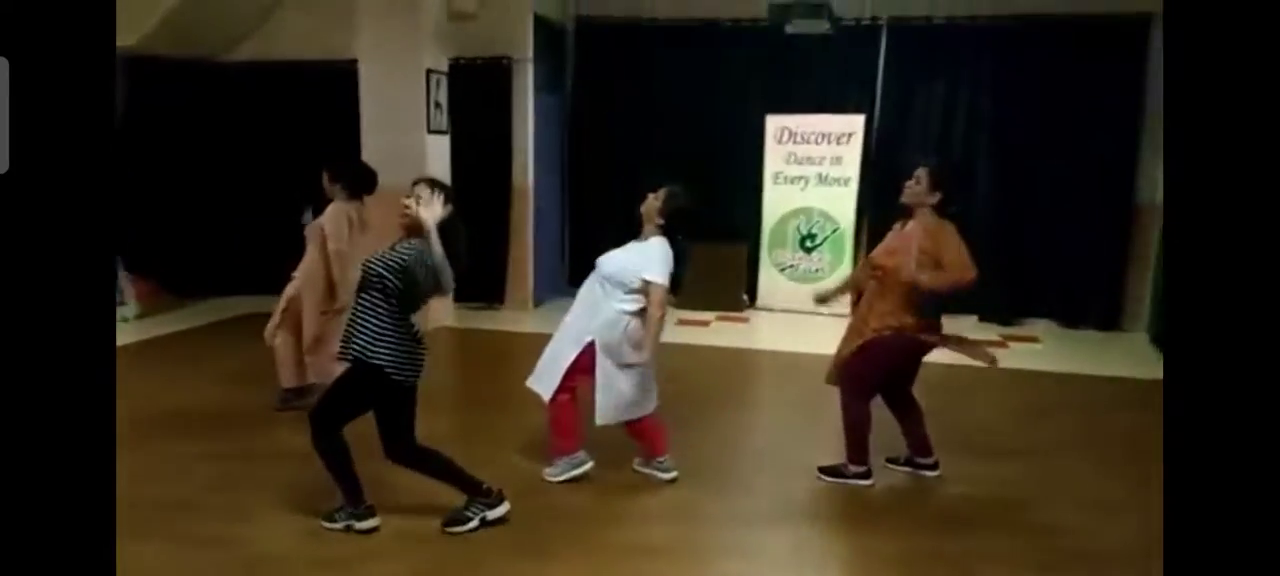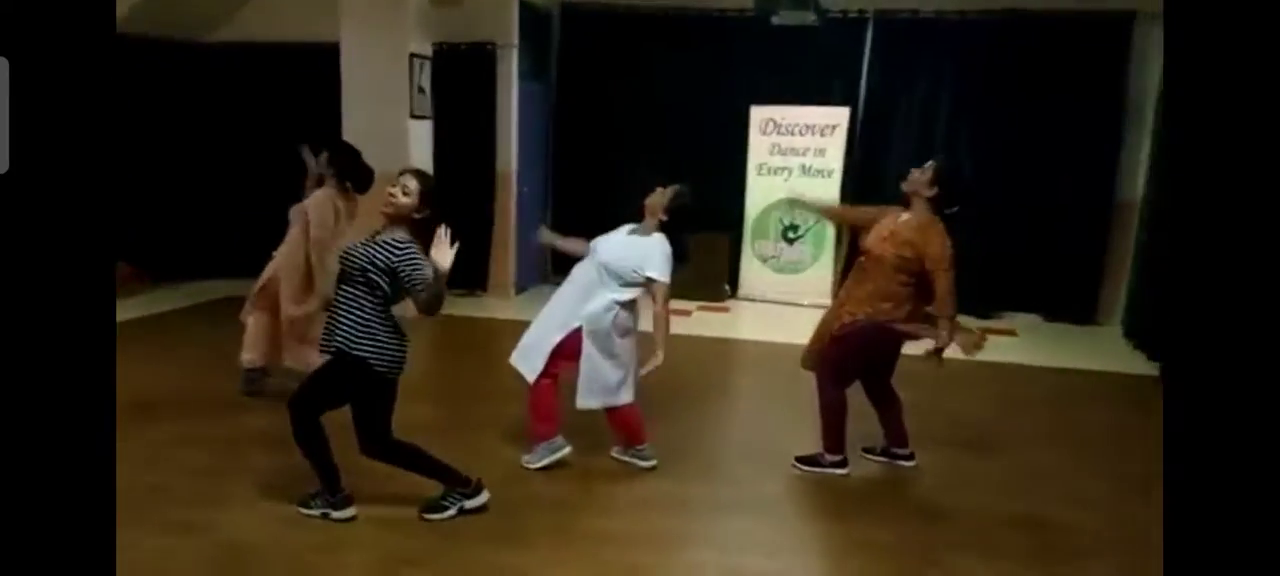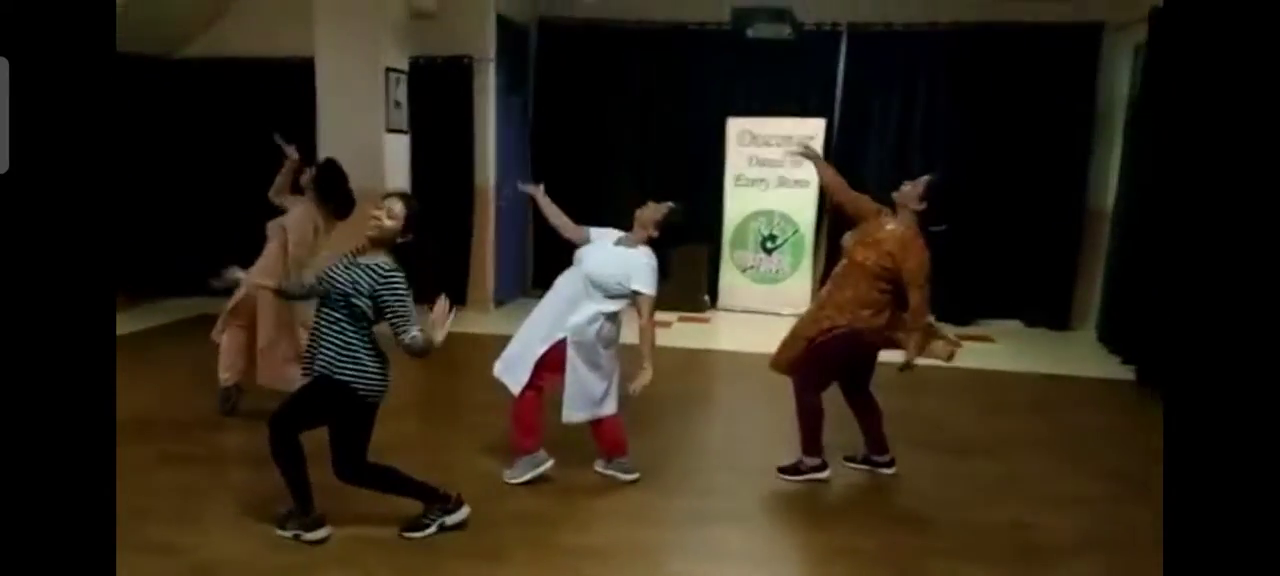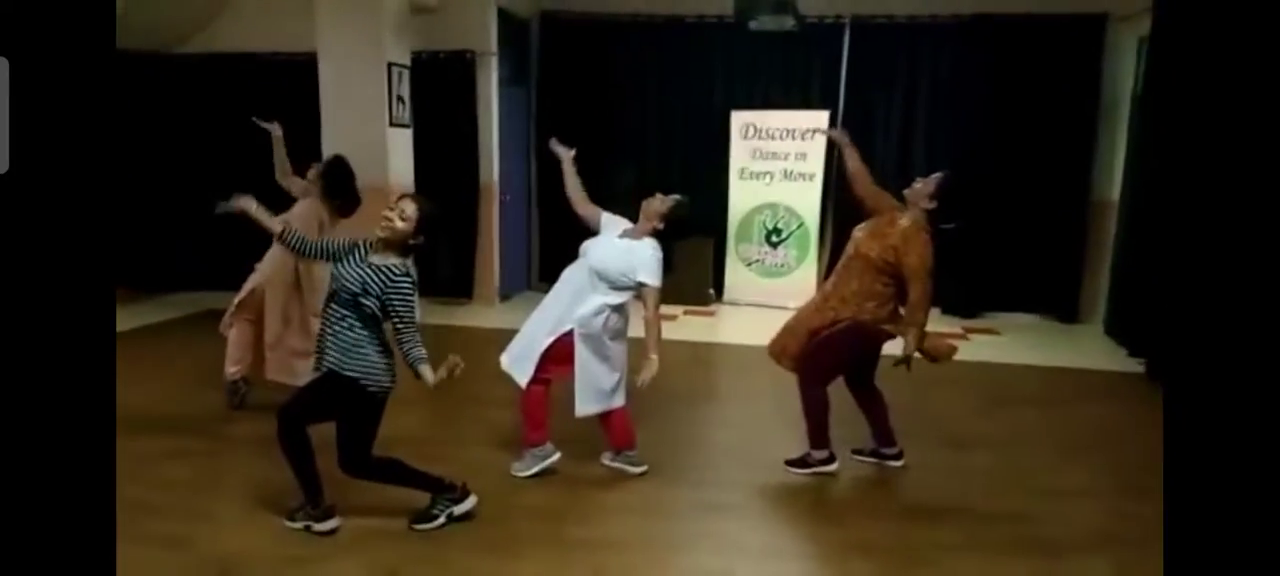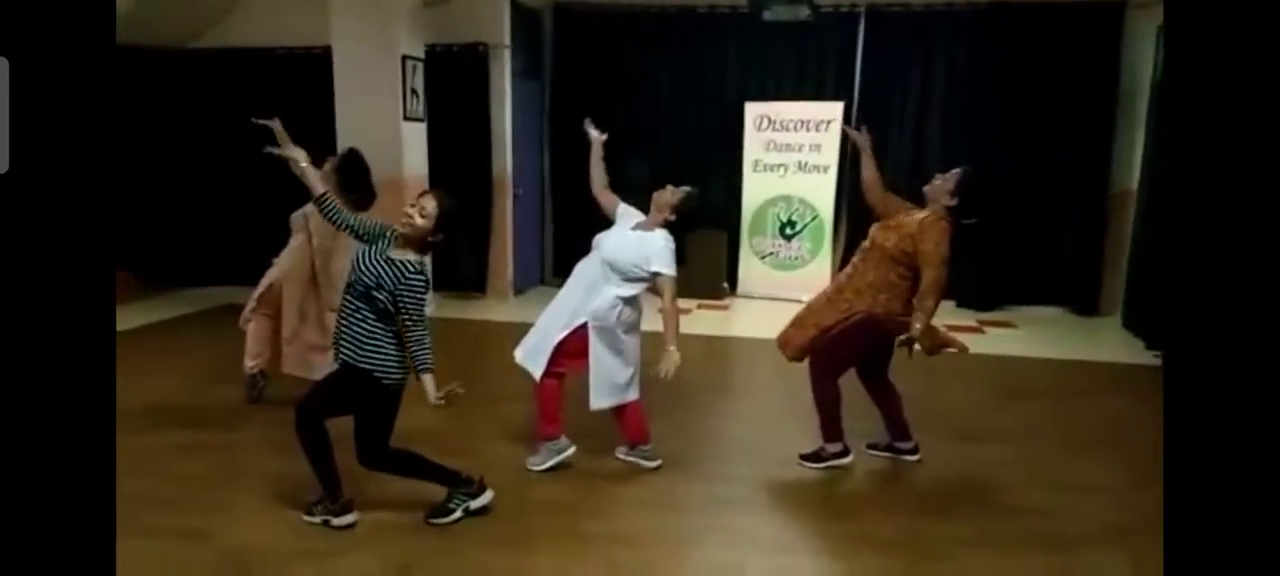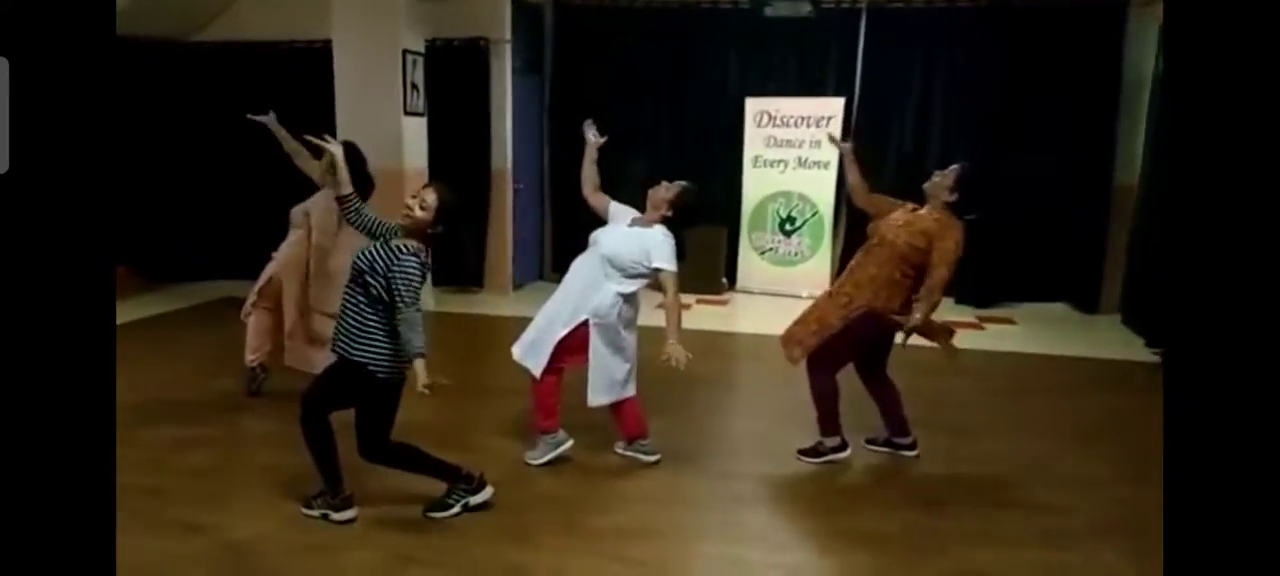
dt=0.2s
person 1, frame 1
left shoulder: (420, 253)
right shoulder: (405, 248)
left elbow: (440, 285)
left wrist: (430, 233)
left hip: (383, 361)
right hip: (386, 360)
left knee: (323, 421)
right knee: (401, 447)
left ankle: (357, 507)
right ankle: (484, 497)
person 1, frame 2
left shoulder: (404, 250)
right shoulder: (376, 239)
left elbow: (428, 304)
right elbow: (353, 288)
left wrist: (439, 273)
left hip: (365, 352)
right hip: (359, 350)
left knee: (302, 405)
right knee: (377, 441)
left ankle: (333, 495)
right ankle: (464, 486)
person 1, frame 3
left shoulder: (389, 276)
right shoulder: (352, 259)
left elbow: (405, 331)
right elbow: (311, 288)
left wrist: (428, 340)
right wrist: (258, 282)
left hip: (352, 377)
right hip: (341, 374)
left knee: (282, 424)
right knee: (352, 467)
left ankle: (306, 517)
right ankle: (443, 503)
person 1, frame 4
left shoulder: (399, 276)
right shoulder: (359, 249)
left elbow: (407, 334)
right elbow: (307, 247)
left wrist: (429, 374)
right wrist: (257, 212)
left hip: (360, 375)
right hip: (346, 371)
left knee: (290, 418)
right knee: (356, 460)
left ankle: (316, 509)
right ankle: (449, 492)
person 1, frame 5
left shoulder: (411, 273)
right shoulder: (384, 239)
left elbow: (416, 330)
right elbow: (336, 215)
left wrist: (429, 384)
right wrist: (307, 168)
left hip: (375, 367)
right hip: (365, 364)
left knee: (309, 412)
right knee: (373, 452)
left ankle: (335, 502)
right ankle: (465, 487)
person 1, frame 6
left shoulder: (407, 256)
right shoulder: (395, 237)
left elbow: (408, 312)
right elbow: (355, 214)
left wrist: (420, 369)
right wrist: (339, 161)
left hip: (371, 359)
right hip: (370, 357)
left knee: (313, 405)
right knee: (375, 445)
left ankle: (336, 497)
right ankle: (465, 481)
person 2, frame 1
left shoulder: (941, 233)
right shoulder: (901, 228)
left elbow: (966, 275)
right elbow: (871, 267)
left wrist: (924, 279)
right wrist: (838, 290)
left hip: (903, 331)
right hip: (886, 326)
left knee: (854, 388)
right knee: (896, 392)
left ankle: (857, 467)
right ankle: (923, 458)
person 2, frame 2
left shoulder: (930, 231)
right shoulder: (892, 216)
left elbow: (943, 281)
right elbow: (851, 215)
left wrist: (944, 329)
right wrist: (811, 205)
left hip: (877, 319)
right hip: (870, 315)
left knee: (830, 377)
right knee: (876, 382)
left ankle: (833, 456)
right ankle: (899, 448)
person 2, frame 3
left shoulder: (910, 242)
right shoulder: (879, 219)
left elbow: (918, 296)
right elbow: (842, 194)
left wrist: (914, 344)
right wrist: (816, 160)
left hip: (855, 327)
right hip: (849, 322)
left knee: (806, 381)
right knee: (855, 389)
left ankle: (813, 462)
right ankle: (880, 456)
person 2, frame 4
left shoulder: (915, 235)
right shoulder: (894, 215)
left elbow: (919, 290)
right elbow: (863, 185)
left wrist: (913, 339)
right wrist: (845, 145)
left hip: (860, 321)
right hip: (860, 317)
left knee: (810, 374)
right knee: (860, 382)
left ankle: (821, 454)
right ankle: (888, 448)
person 2, frame 5
left shoulder: (935, 226)
right shoulder: (911, 215)
left elbow: (933, 277)
right elbow: (876, 195)
left wrist: (920, 323)
right wrist: (865, 150)
left hip: (874, 314)
right hip: (872, 310)
left knee: (822, 367)
right knee: (874, 376)
left ankle: (835, 448)
right ankle: (903, 443)
person 2, frame 6
left shoulder: (946, 228)
right shoulder: (905, 211)
left elbow: (940, 273)
right elbow: (863, 198)
left wrist: (921, 313)
right wrist: (847, 157)
left hip: (873, 310)
right hip: (864, 304)
left knee: (819, 364)
right knee: (872, 372)
left ankle: (833, 442)
right ankle: (901, 438)
person 3, frame 1
left shoulder: (657, 253)
right shoulder: (644, 244)
left elbow: (657, 305)
left wrist: (648, 350)
left hip: (606, 334)
right hip: (600, 328)
left knee: (558, 385)
right knee: (629, 397)
left ankle: (569, 454)
right ankle: (657, 458)
person 3, frame 2
left shoulder: (658, 250)
right shoulder: (630, 231)
left elbow: (660, 304)
right elbow: (593, 250)
left wrist: (659, 351)
right wrist: (556, 241)
left hip: (593, 321)
right hip: (577, 311)
left knee: (541, 369)
right knee: (611, 384)
left ankle: (548, 441)
right ankle: (636, 446)
person 3, frame 3
left shoulder: (644, 262)
right shoulder: (612, 237)
left elbow: (646, 318)
right elbow: (568, 229)
left wrist: (646, 367)
right wrist: (539, 196)
left hip: (578, 333)
right hip: (560, 322)
left knee: (525, 382)
right knee: (596, 397)
left ankle: (530, 455)
right ankle: (617, 459)
person 3, frame 4
left shoulder: (647, 253)
right shoulder: (618, 227)
left elbow: (651, 308)
right elbow: (580, 204)
left wrist: (653, 357)
right wrist: (566, 161)
left hip: (584, 327)
right hip: (569, 317)
left knee: (533, 374)
right knee: (605, 389)
left ankle: (538, 448)
right ankle: (625, 453)
person 3, frame 5
left shoulder: (660, 244)
right shoulder: (631, 219)
left elbow: (668, 298)
right elbow: (600, 190)
left wrist: (670, 347)
right wrist: (596, 146)
left hip: (597, 319)
right hip: (583, 310)
left knee: (545, 367)
right knee: (617, 381)
left ankle: (553, 441)
right ankle: (640, 446)
person 3, frame 6
left shoulder: (659, 240)
right shoulder: (625, 216)
left elbow: (671, 292)
right elbow: (591, 194)
left wrist: (672, 340)
right wrist: (592, 149)
left hip: (596, 315)
right hip: (579, 306)
left knee: (542, 363)
right knee: (615, 377)
left ankle: (550, 435)
right ankle: (638, 440)
person 4, frame 1
left shoulder: (337, 211)
right shoulder: (356, 210)
left elbow: (338, 253)
left wrist: (341, 296)
right wrist: (315, 228)
left hip: (316, 282)
right hip: (346, 285)
left knee: (287, 329)
right knee: (336, 340)
left ankle: (294, 390)
person 4, frame 2
left shoulder: (324, 198)
right shoulder: (345, 199)
left elbow: (318, 242)
left wrist: (319, 289)
right wrist: (313, 174)
left hip: (294, 266)
left knee: (262, 310)
right knee: (315, 327)
left ankle: (254, 370)
person 4, frame 3
left shoulder: (303, 214)
right shoulder: (316, 210)
left elbow: (296, 262)
right elbow: (276, 196)
right wrist: (291, 162)
left hip: (272, 284)
left knee: (236, 326)
right knee: (293, 345)
left ankle: (229, 387)
person 4, frame 4
left shoulder: (308, 210)
right shoulder: (317, 202)
left elbow: (304, 257)
right elbow: (284, 177)
left wrist: (312, 303)
right wrist: (277, 140)
left hip: (280, 278)
left knee: (243, 320)
right knee: (303, 338)
left ankle: (236, 380)
person 4, frame 5
right shoulder: (339, 198)
left elbow: (322, 251)
left wrist: (327, 296)
right wrist: (278, 131)
left hip: (298, 273)
left knee: (262, 314)
right knee: (320, 332)
left ankle: (255, 374)
person 4, frame 6
left shoulder: (325, 201)
left elbow: (321, 247)
right elbow: (301, 158)
left wrist: (315, 292)
right wrist: (274, 126)
left hip: (297, 266)
right hip: (335, 272)
left knee: (262, 307)
right knee: (324, 325)
left ankle: (255, 367)
